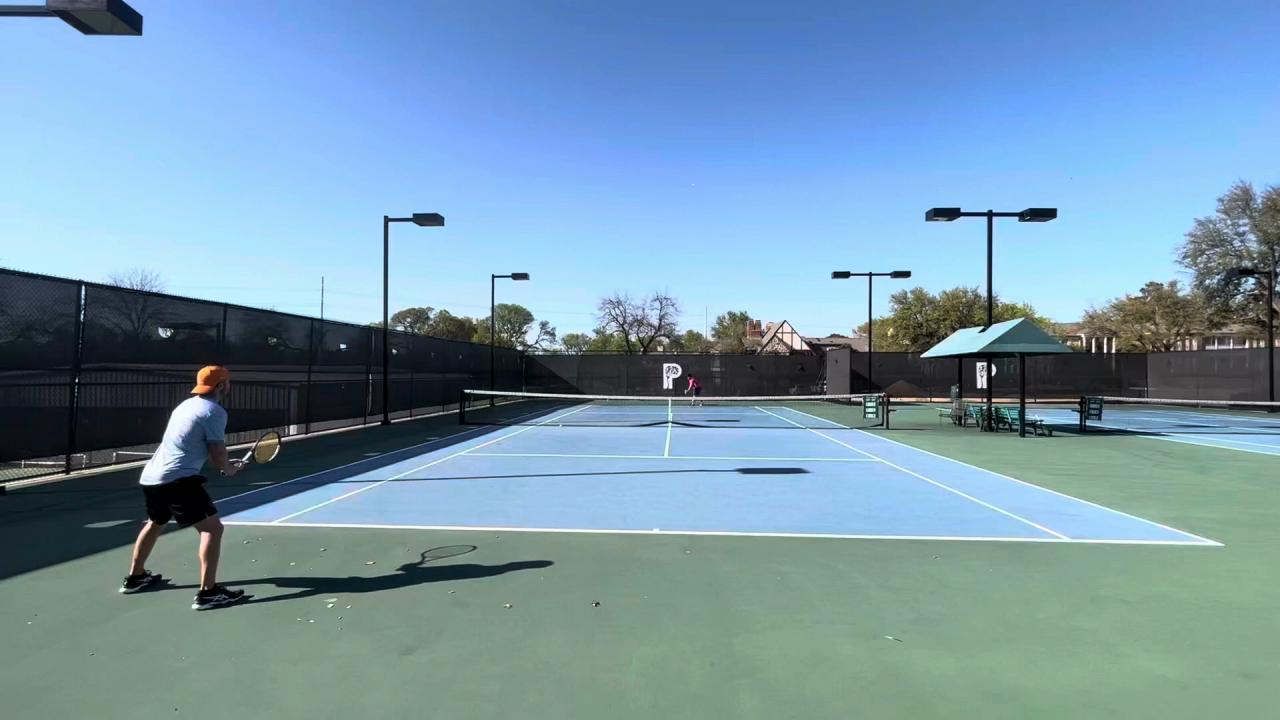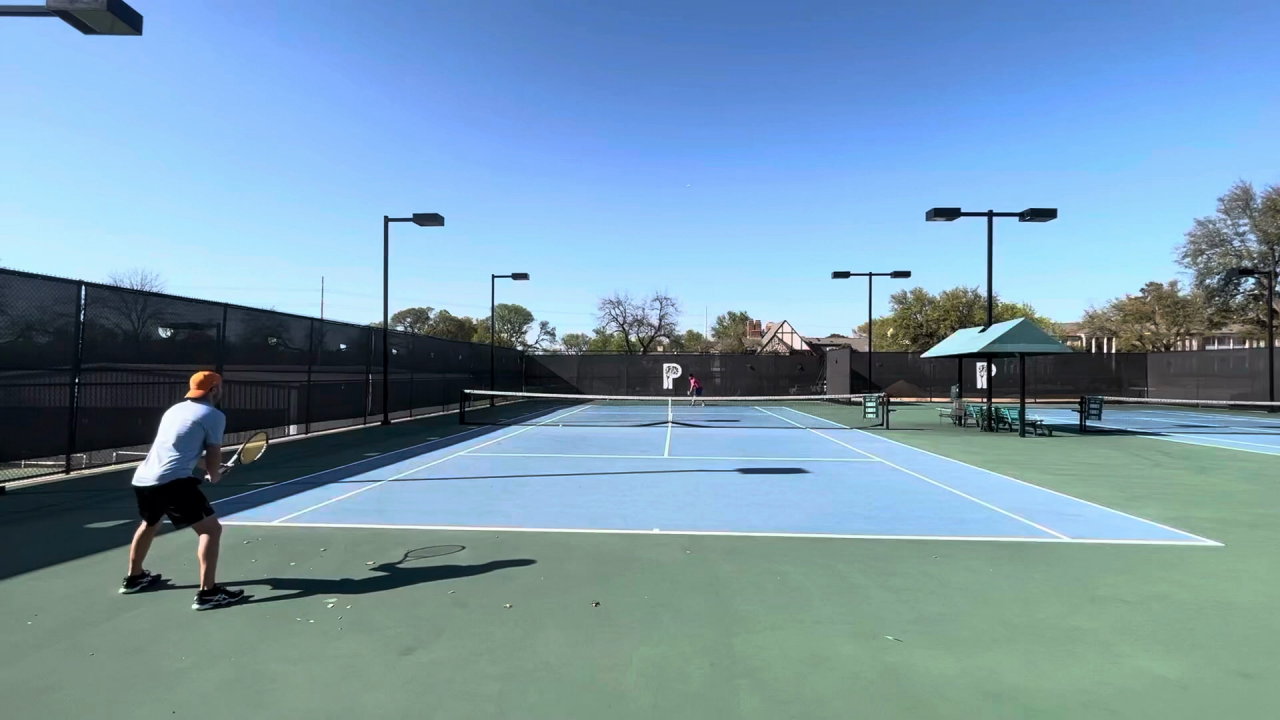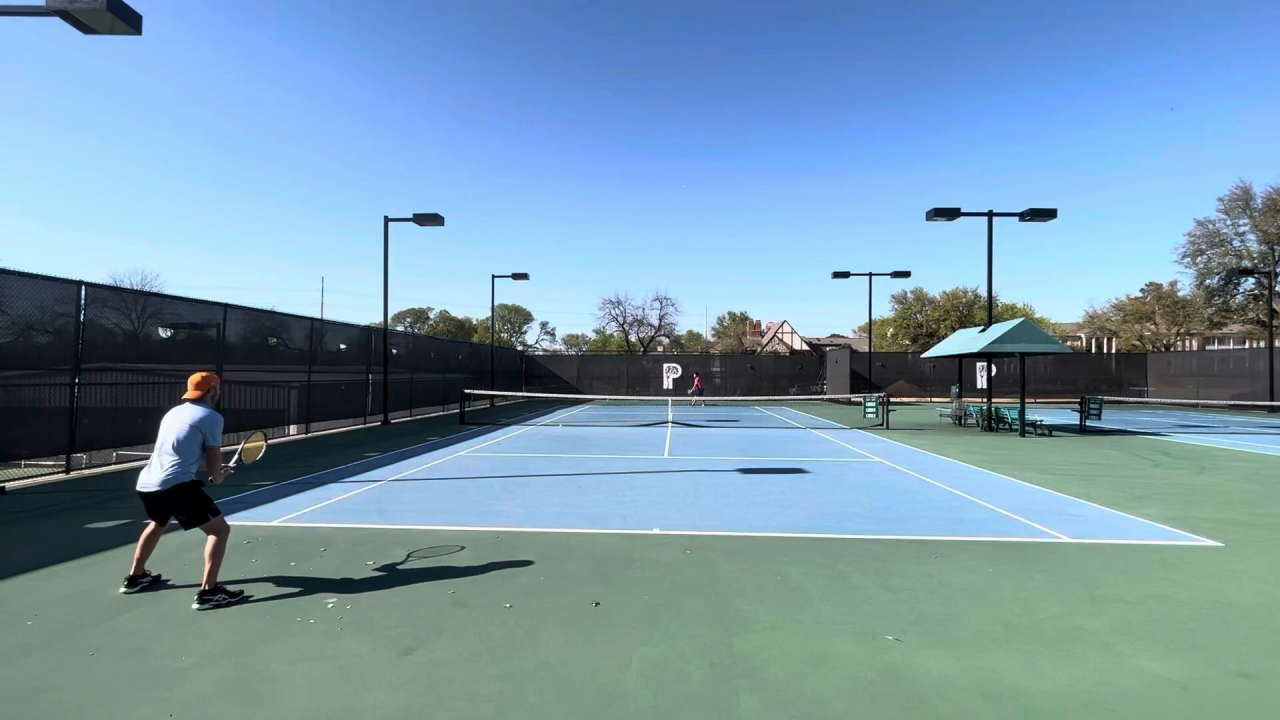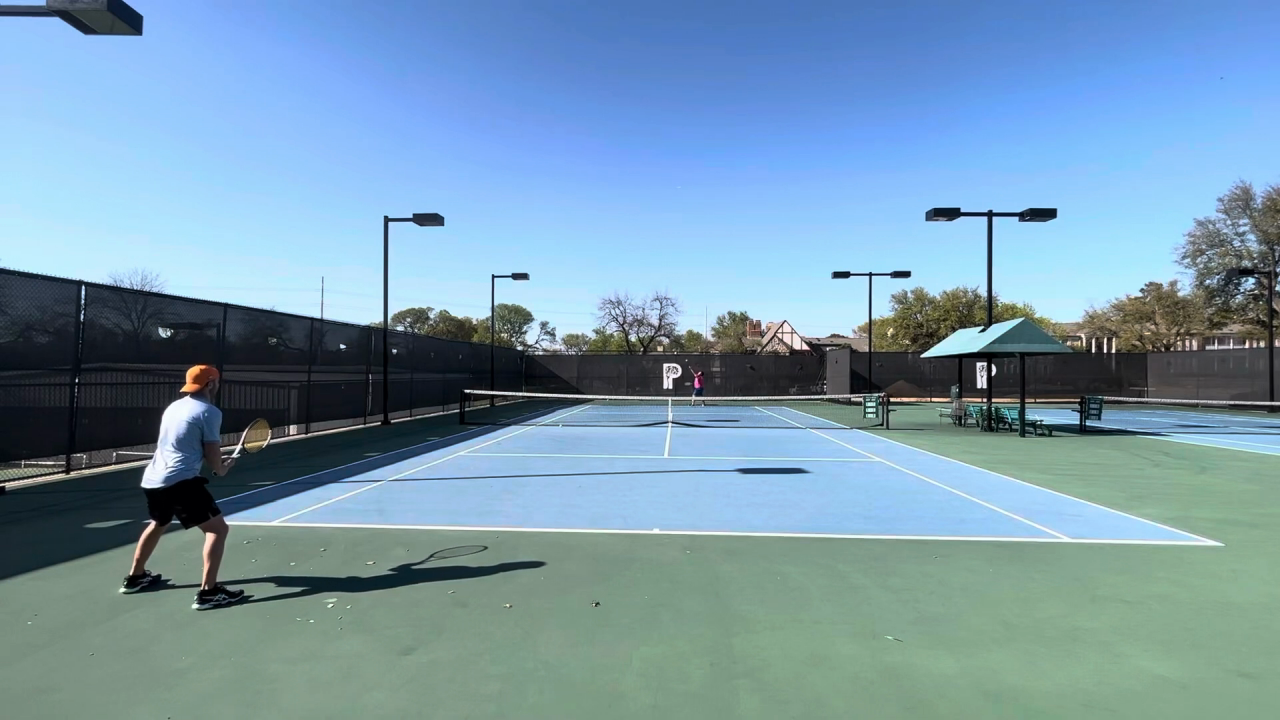
dt=0.3s
person 1, frame 1
left shoulder: (187, 405)
right shoulder: (215, 411)
right elbow: (218, 455)
left wrist: (226, 463)
right wrist: (229, 468)
left hip: (151, 476)
right hip: (177, 479)
left knee: (155, 524)
right knee: (213, 528)
left ankle: (135, 577)
right ankle: (208, 593)
person 1, frame 2
left shoulder: (175, 409)
right shoulder: (214, 416)
right elbow: (212, 457)
left wrist: (208, 466)
right wrist: (214, 475)
left hip: (142, 478)
right hip: (171, 481)
left knee: (149, 524)
right knee: (211, 529)
left ankle: (134, 577)
right ankle: (208, 592)
person 1, frame 3
left shoulder: (174, 412)
right shoulder: (211, 417)
right elbow: (213, 459)
left wrist: (213, 468)
right wrist: (217, 476)
left hip: (146, 482)
right hip: (175, 484)
left knee: (157, 525)
right knee: (219, 529)
left ankle: (135, 577)
right ankle: (208, 592)
person 1, frame 4
left shoulder: (174, 406)
right shoulder: (209, 412)
right elbow: (212, 454)
left wrist: (216, 461)
right wrist: (220, 469)
left hip: (152, 479)
right hip: (180, 481)
left knee: (157, 525)
right knee: (218, 529)
left ankle: (135, 577)
right ankle: (208, 592)
